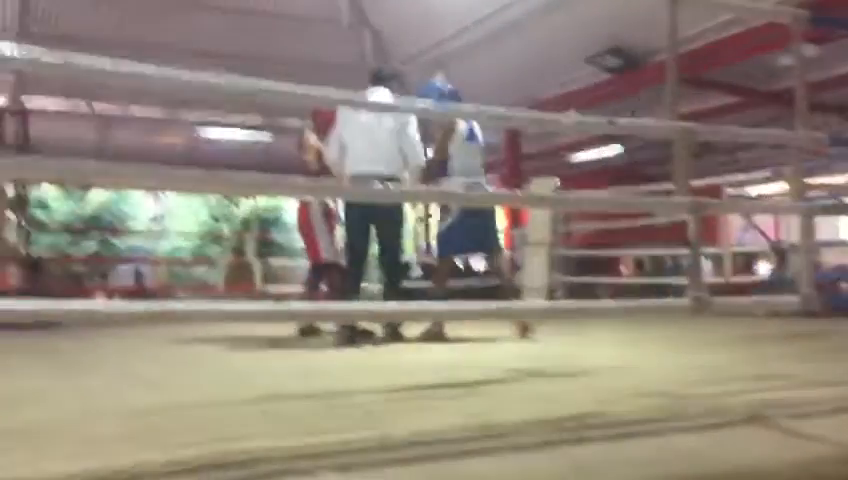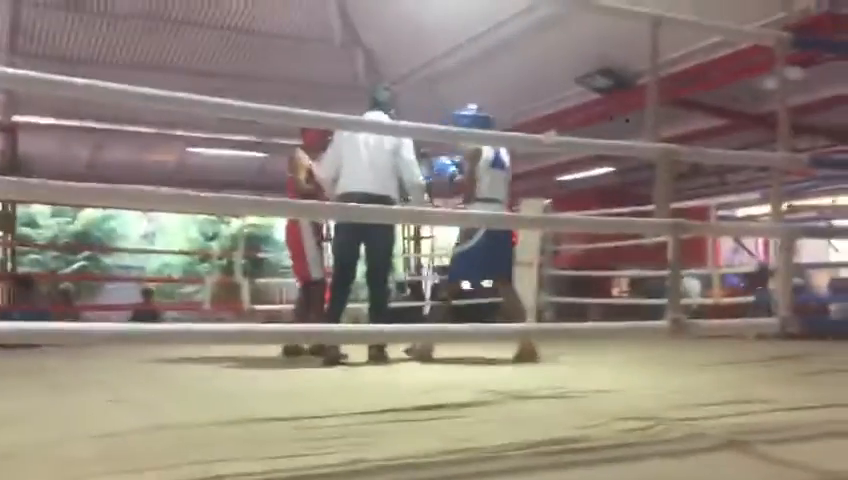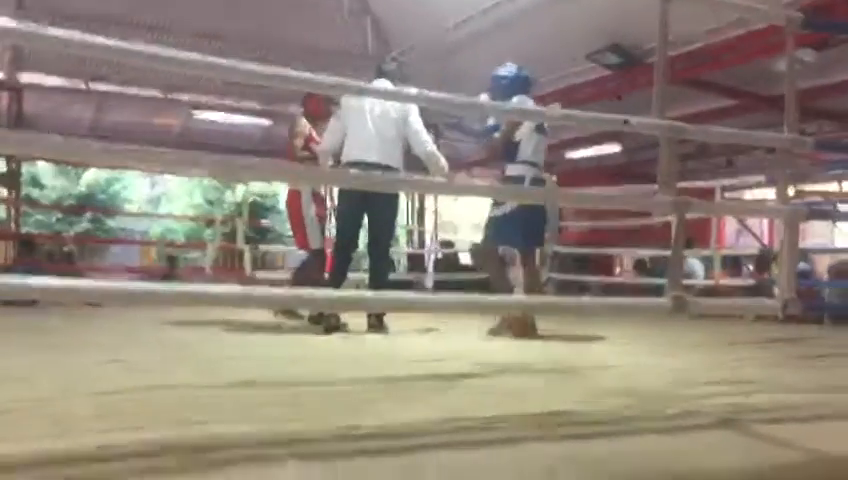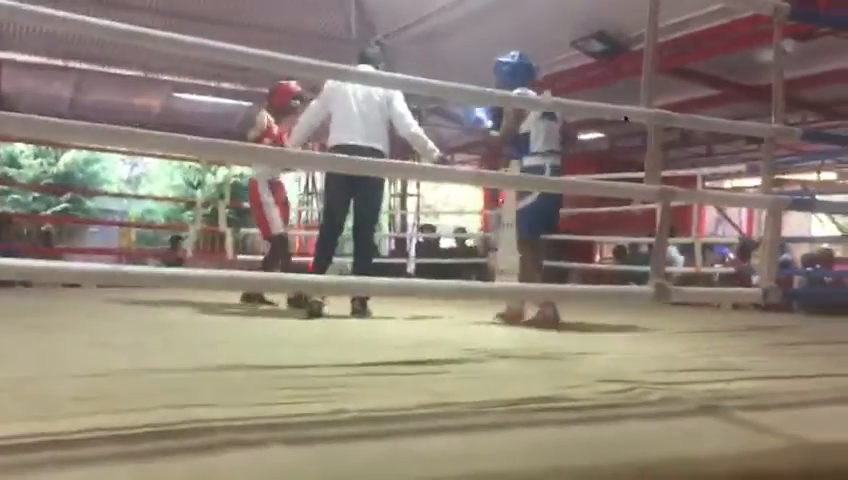
dt=0.3s
person 1, frame 1
left shoulder: (348, 109)
right shoulder: (401, 111)
left elbow: (332, 155)
right elbow: (416, 156)
right wrist: (409, 180)
left hip: (357, 186)
right hip: (388, 187)
left knee: (355, 255)
right knee: (390, 255)
left ankle: (347, 323)
right ankle: (391, 323)
person 1, frame 2
left shoulder: (346, 130)
right shoulder: (397, 133)
left elbow: (325, 174)
right elbow: (413, 178)
left wrist: (337, 198)
right wrist: (418, 203)
left hip: (349, 204)
right hip: (381, 206)
left knee: (342, 274)
right knee: (378, 276)
right ankle: (377, 344)
person 1, frame 3
left shoulder: (352, 98)
right shoulder: (404, 103)
left elbow: (330, 141)
right elbow: (422, 144)
left wrist: (324, 165)
right wrist: (443, 170)
left hip: (354, 173)
right hip: (386, 175)
left knee: (344, 243)
right knee: (379, 246)
left ankle: (330, 310)
right ankle: (375, 314)
person 1, frame 4
left shoulder: (336, 83)
right shoulder: (387, 87)
left elbow: (309, 118)
right elbow: (408, 127)
left wrist: (289, 147)
right wrist: (434, 154)
left hip: (340, 157)
right hip: (372, 160)
left knee: (330, 227)
right knee: (364, 230)
left ankle: (315, 294)
right ankle: (359, 298)
person 2, frame 1
left shoulder: (446, 122)
right shoulder: (473, 124)
left elbow: (437, 165)
left wrist: (428, 170)
right wrist: (436, 169)
right hip: (479, 192)
left knee: (444, 259)
right knee: (493, 255)
left ankle: (437, 325)
person 2, frame 2
left shoulder: (474, 147)
right shoulder: (501, 151)
left elbow: (467, 191)
left wrist: (454, 175)
left knee: (451, 283)
right knee: (504, 284)
left ankle: (426, 344)
right ankle: (526, 343)
person 2, frame 3
left shoulder: (518, 105)
left elbow: (498, 146)
left wrist: (492, 128)
left hip: (519, 183)
right hip: (534, 185)
left knee: (488, 247)
right knee: (526, 254)
left ankle: (512, 309)
right ankle: (524, 319)
person 2, frame 4
left shoulder: (520, 97)
left elbow: (504, 138)
left hip: (537, 173)
right hip: (550, 172)
left knee: (527, 241)
right knee: (529, 241)
left ankle: (546, 308)
right ankle: (516, 307)
person 3, frame 1
left shoulder: (319, 143)
right shoulder: (310, 138)
right elbow: (311, 170)
left hip: (322, 207)
right hip: (315, 208)
left knee: (321, 267)
right knee: (332, 265)
left ankle: (308, 322)
person 3, frame 2
left shoulder: (311, 160)
right shoulder: (300, 157)
right elbow: (300, 190)
right wrist: (323, 191)
left hip: (310, 225)
right hip: (303, 225)
left knee: (311, 284)
right knee: (316, 282)
left ankle: (295, 341)
person 3, frame 3
left shoulder: (313, 129)
right shoulder: (301, 124)
right elbow: (295, 155)
right wrist: (319, 155)
left hip: (313, 195)
right hip: (303, 194)
left knee: (315, 253)
right knee: (317, 252)
person 3, frame 4
left shoulder: (282, 127)
right shoulder: (261, 117)
right wrist: (277, 145)
left hip: (277, 185)
right hip: (261, 185)
left knee: (277, 241)
right knee: (279, 237)
left ankle: (253, 291)
right ankle: (294, 294)
